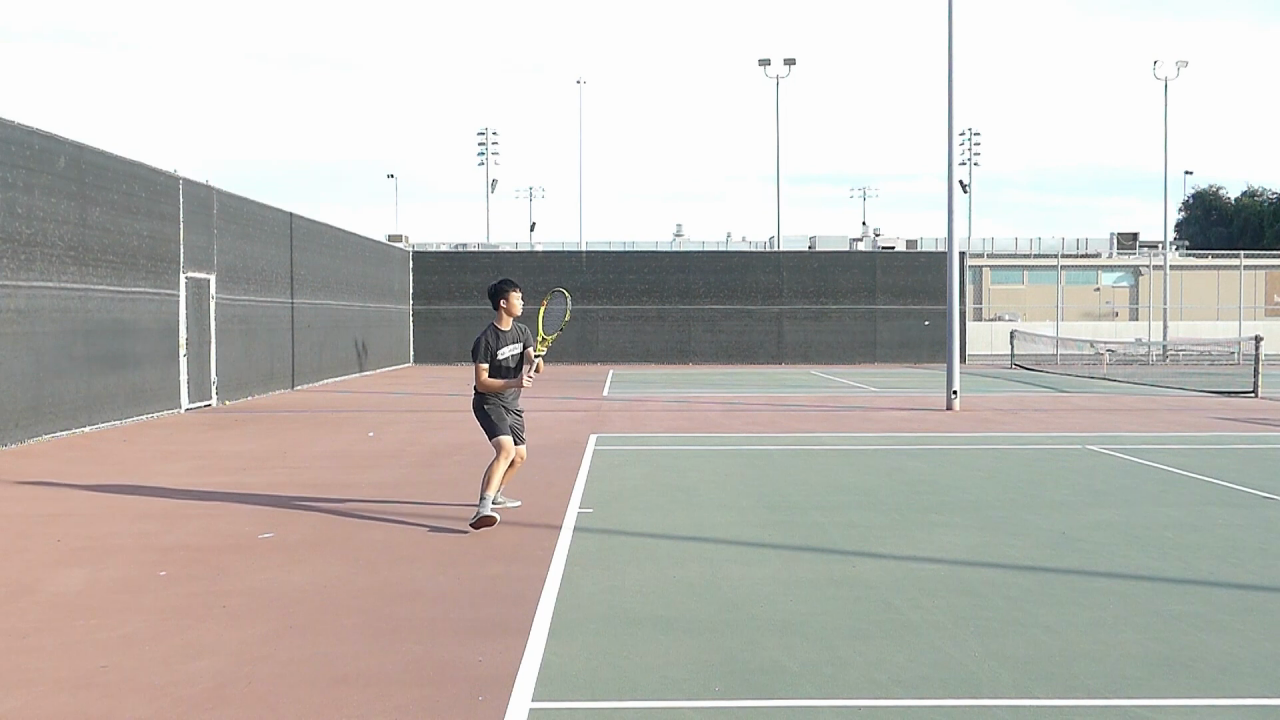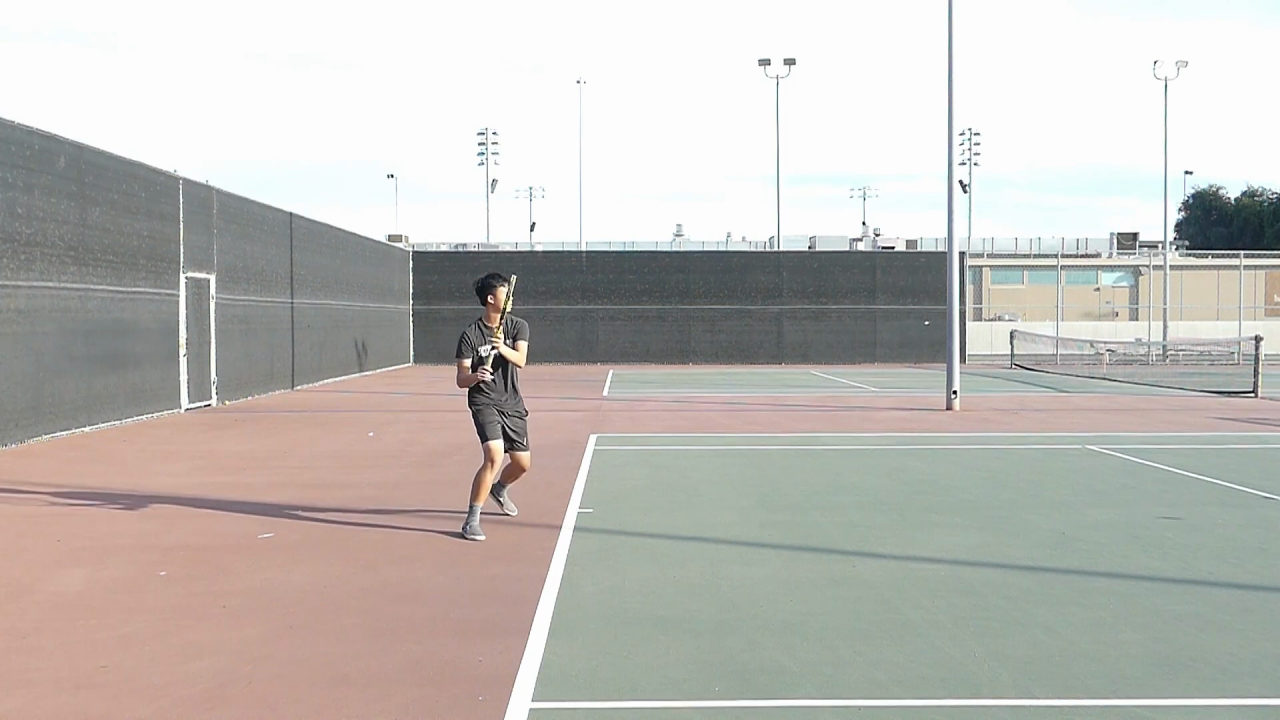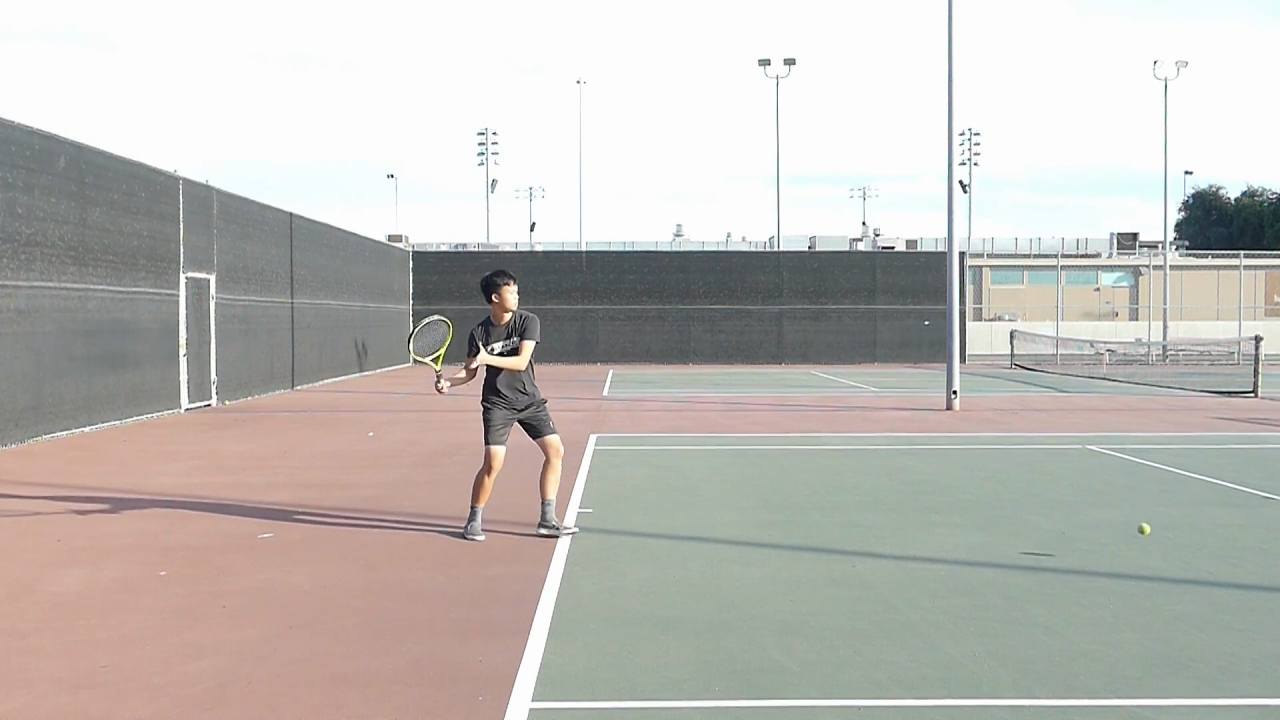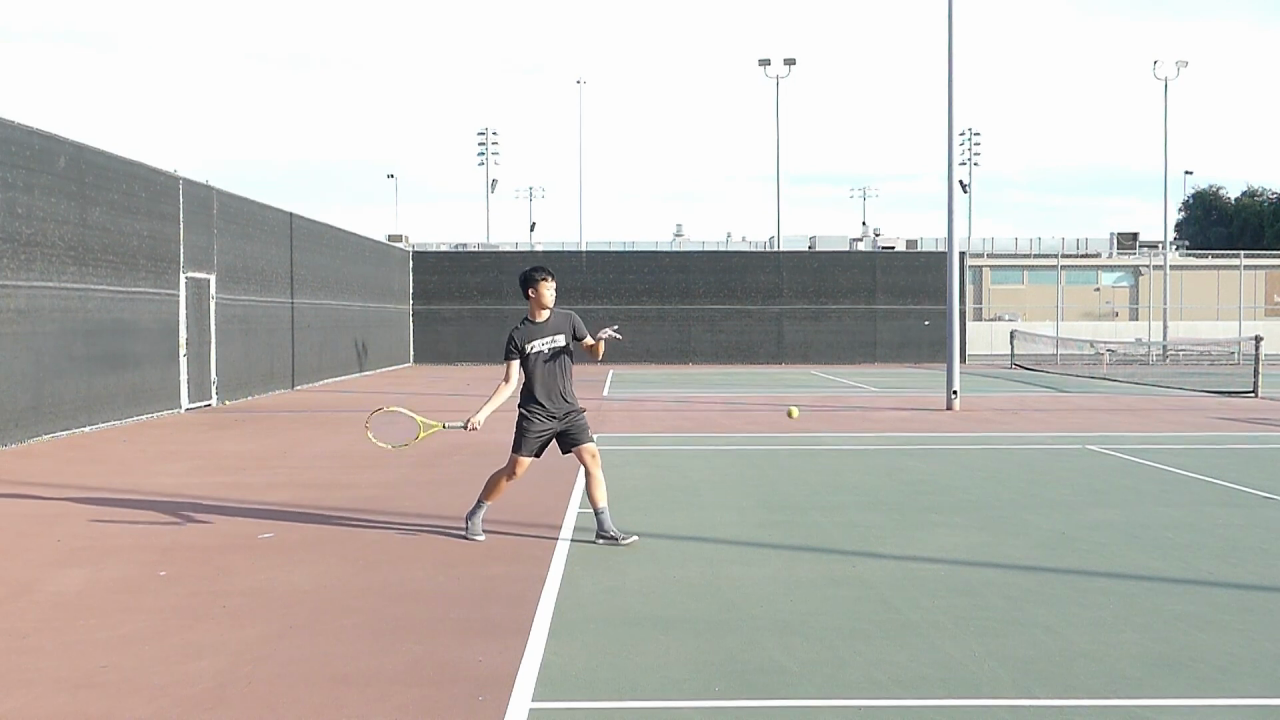
dt=0.5s
person 1, frame 1
left shoulder: (523, 332)
right shoulder: (485, 340)
left elbow: (537, 368)
right elbow: (481, 384)
left wrist: (538, 357)
right wrist: (514, 383)
left hip: (512, 405)
right hip: (489, 404)
left knee: (519, 456)
right knee: (505, 451)
left ankle: (495, 495)
right ankle: (483, 510)
person 1, frame 2
left shoulder: (518, 326)
right shoulder: (470, 335)
left elbow: (521, 360)
right elbow: (460, 380)
left wrist: (502, 348)
right wrist: (475, 375)
left hip: (513, 404)
right hip: (484, 403)
left knee: (523, 464)
right knee: (494, 457)
left ankle: (499, 489)
right ankle: (472, 520)
person 1, frame 3
left shoulder: (528, 321)
right shoulder: (479, 332)
left elbow: (521, 362)
right elbow: (469, 371)
left wrist: (488, 359)
right wrist: (446, 382)
left hip: (529, 399)
right hip: (497, 404)
left knee: (555, 450)
right knee: (492, 463)
left ankle: (547, 520)
right ankle: (473, 520)
person 1, frame 4
left shoulder: (568, 320)
right shoulder: (518, 335)
left elbow: (595, 354)
right elbow: (509, 383)
left wrist: (600, 339)
right wrist: (482, 412)
left hip: (568, 409)
right hip: (535, 412)
left knee: (592, 459)
right knee: (514, 469)
left ankle: (605, 529)
right ankle: (475, 515)
